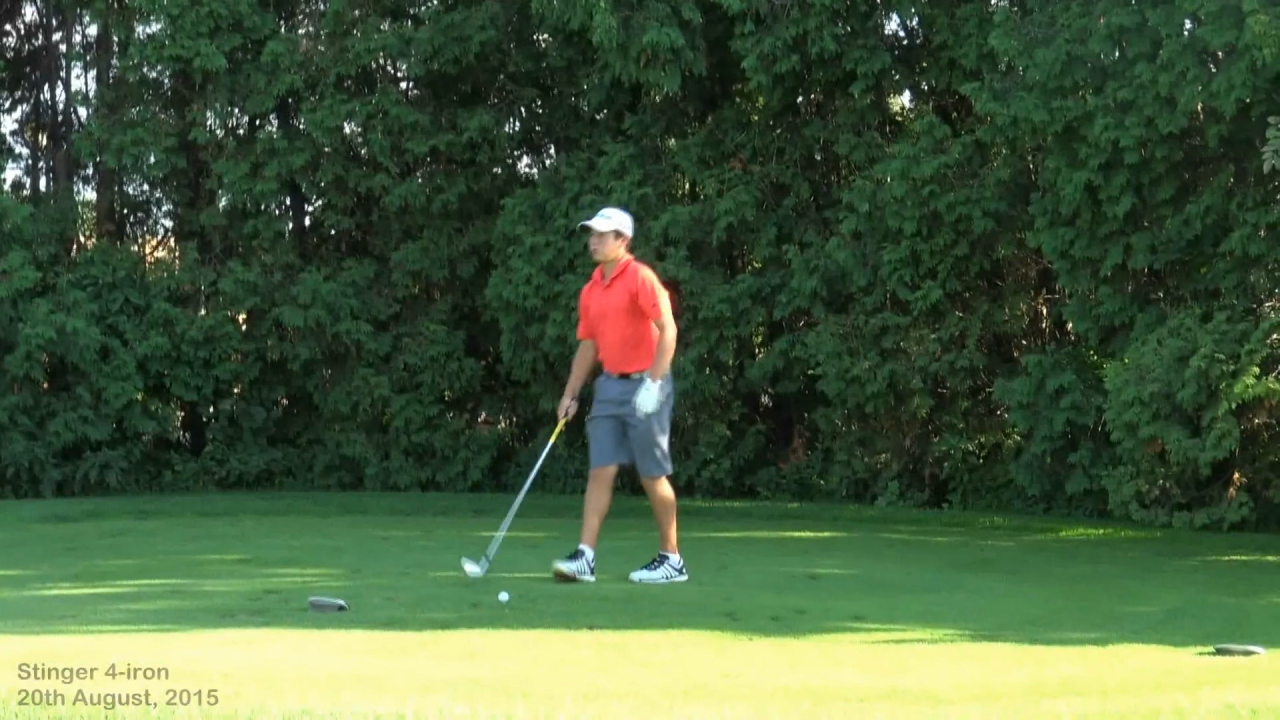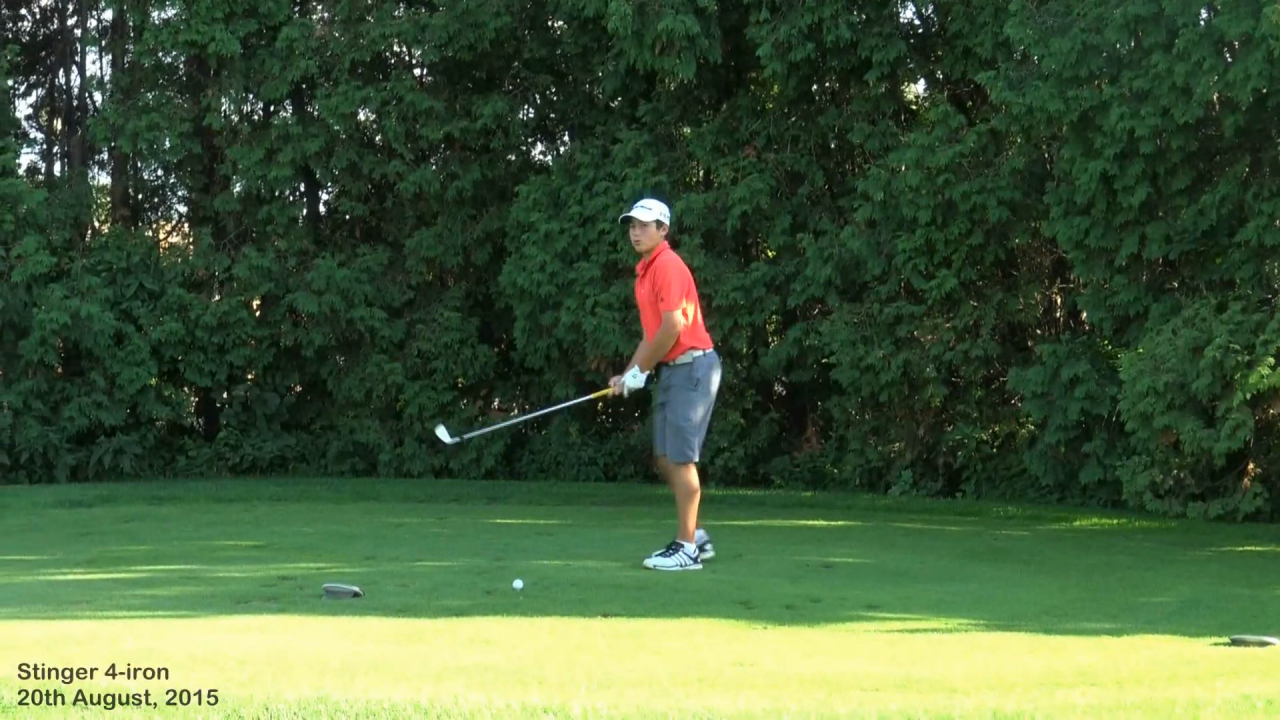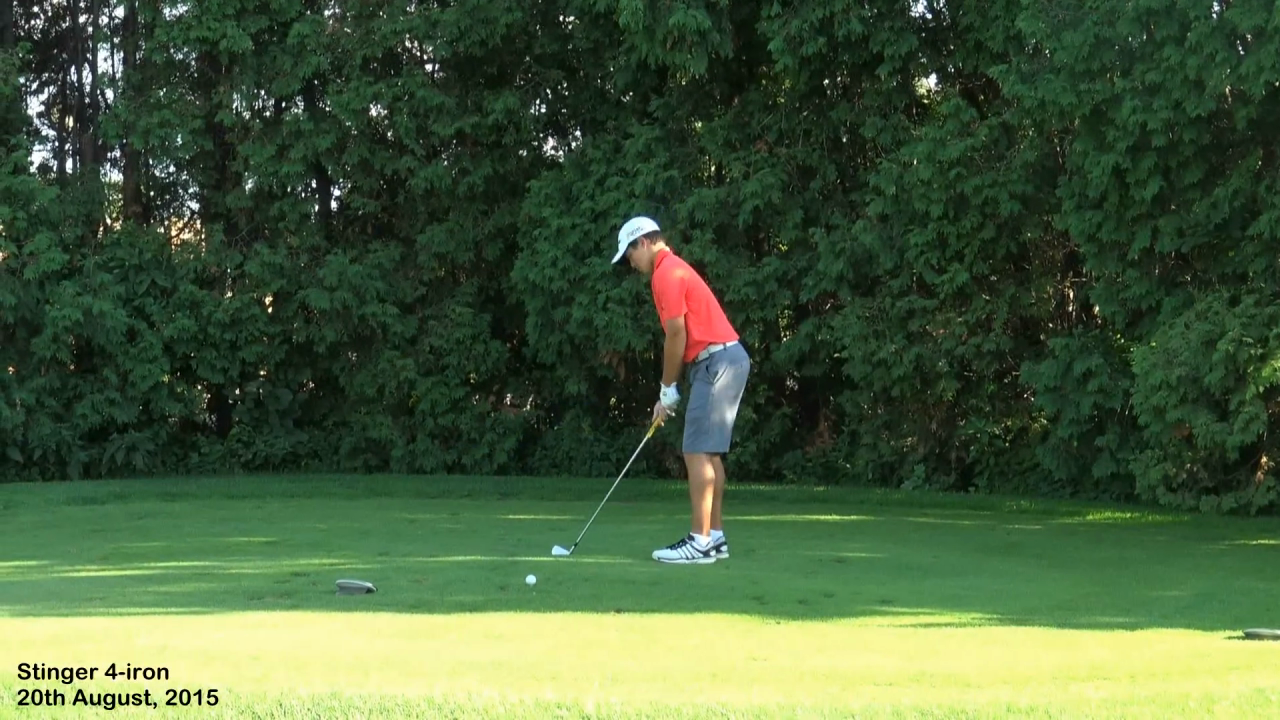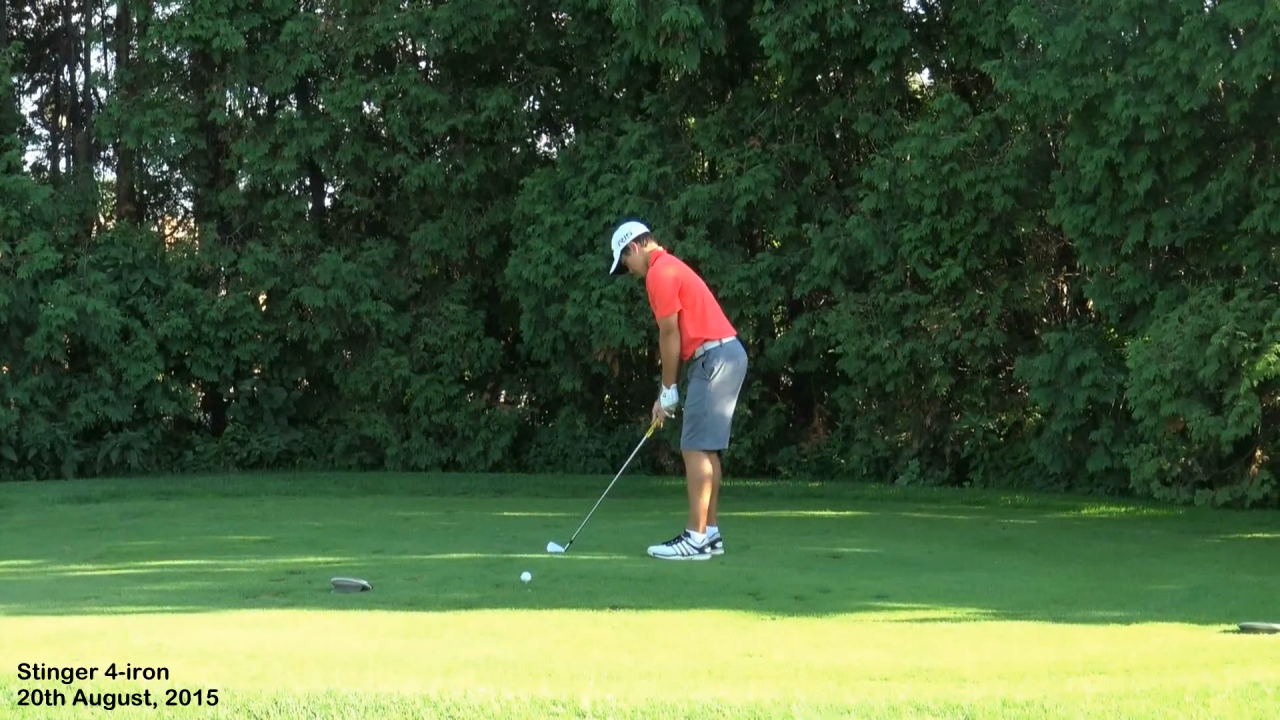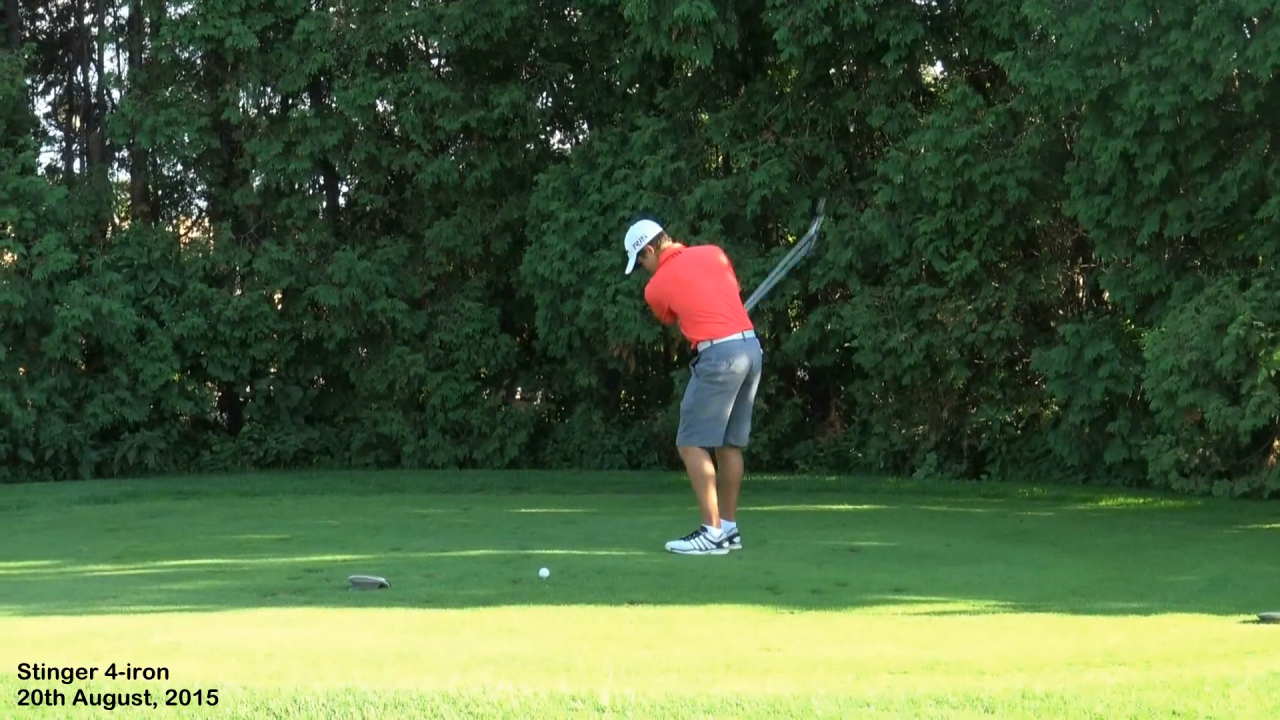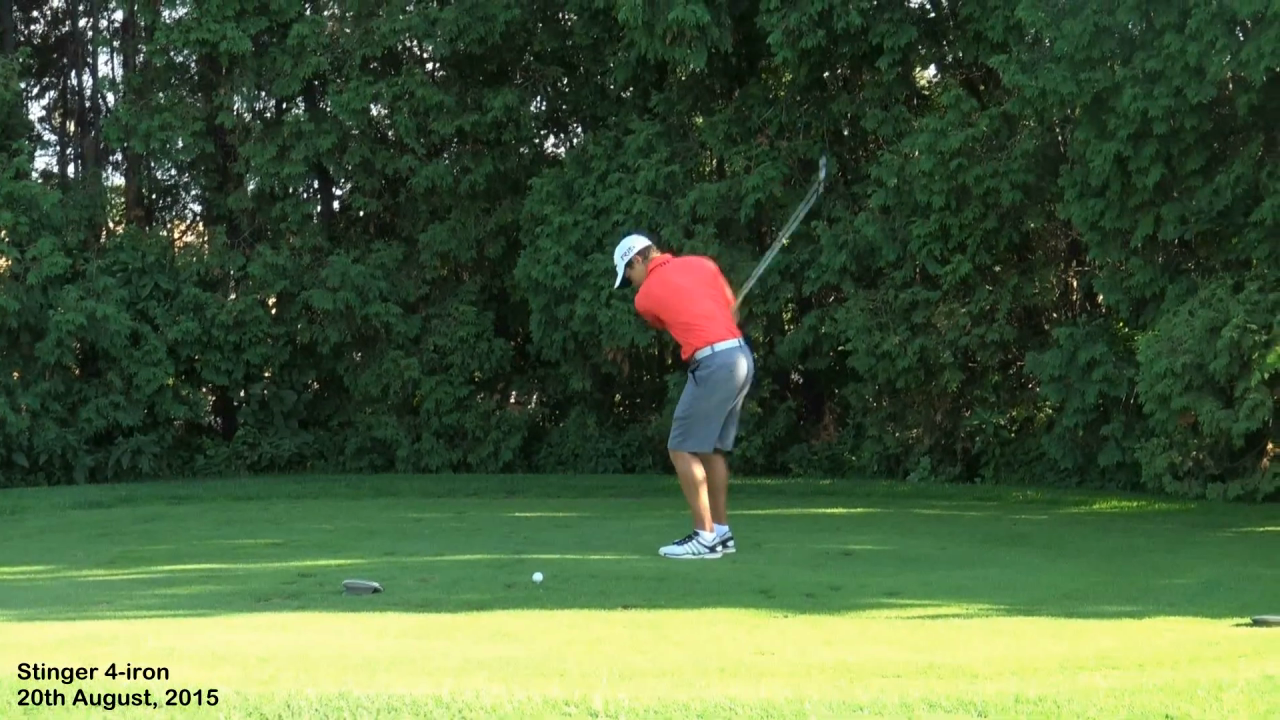
dt=0.5s
person 1, frame 1
left shoulder: (641, 278)
right shoulder: (589, 291)
left elbow: (668, 331)
right elbow: (587, 346)
left wrist: (652, 384)
right wrist: (570, 395)
left hip: (646, 388)
right hip: (610, 387)
left knee: (653, 474)
right knee: (600, 471)
left ankle: (671, 559)
right ankle: (585, 556)
person 1, frame 2
left shoulder: (668, 266)
right shoulder: (644, 273)
left elbow: (672, 328)
left wrist: (640, 370)
right wrist: (628, 373)
left hip: (692, 368)
right hip: (670, 371)
left knee: (680, 458)
right knee: (668, 457)
left ankle: (687, 548)
right ankle: (695, 535)
person 1, frame 3
left shoulder: (666, 273)
right shoulder: (673, 270)
left elbow: (677, 336)
right elbow: (684, 337)
left wrist: (667, 388)
right wrist: (667, 393)
left hip: (718, 363)
right hip: (723, 361)
left knee: (697, 451)
right knee: (709, 452)
left ankle: (699, 542)
right ankle: (714, 536)
person 1, frame 4
left shoulder: (659, 272)
right shoulder: (670, 268)
left elbow: (670, 335)
right elbow: (679, 337)
left wrist: (668, 389)
right wrist: (666, 393)
left hip: (715, 359)
right hip: (724, 355)
left knee: (695, 449)
right knee: (706, 449)
left ankle: (695, 538)
right ankle: (709, 532)
person 1, frame 5
left shoulder: (655, 288)
right shoulder: (711, 253)
left hip: (719, 355)
right hip: (750, 348)
left knee: (692, 444)
right knee: (729, 444)
left ankle: (712, 533)
right ankle: (727, 526)
person 1, frame 6
left shoulder: (645, 296)
right shoulder: (700, 264)
left hip: (714, 363)
right hip: (740, 356)
left knee: (682, 450)
right knee: (709, 449)
left ankle: (706, 537)
right ankle: (720, 531)
